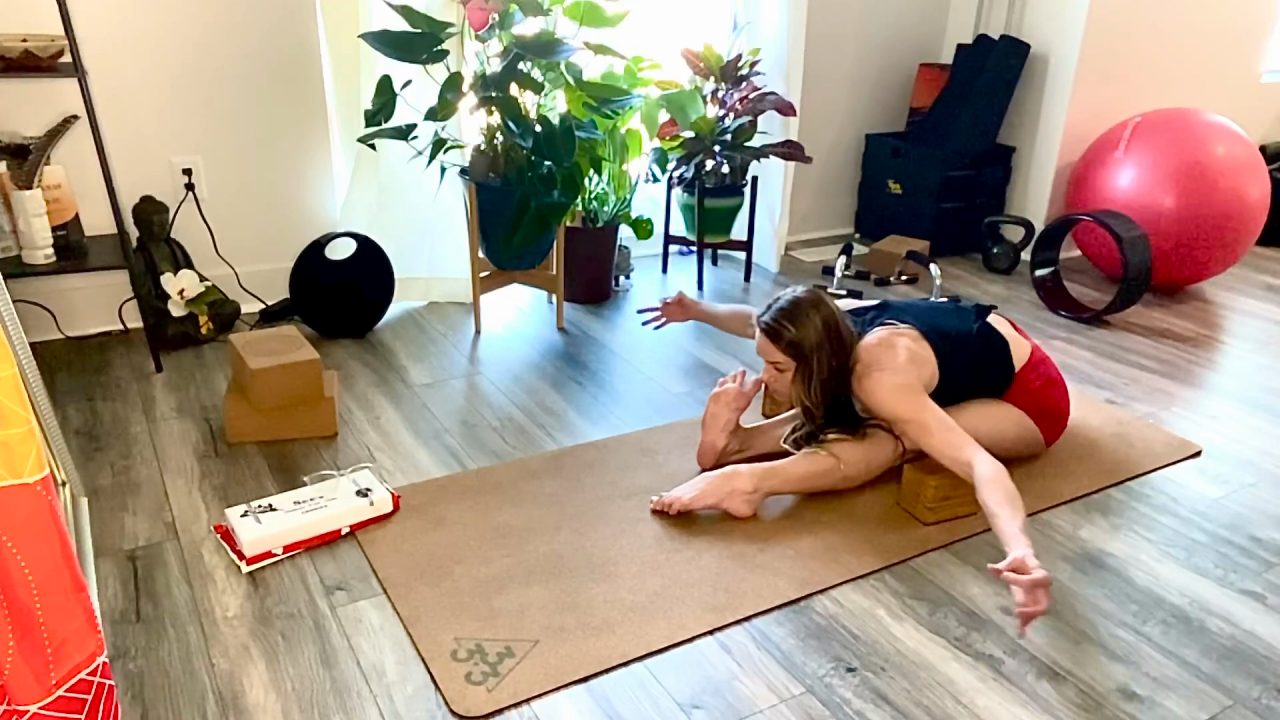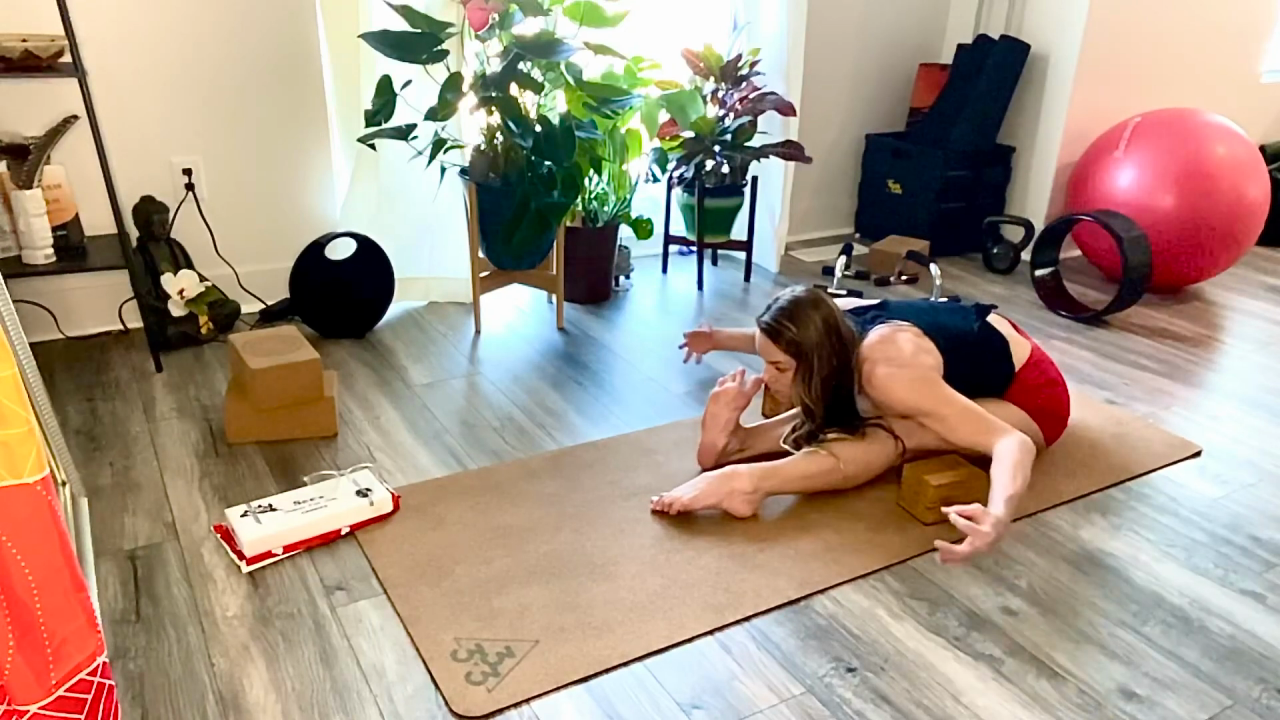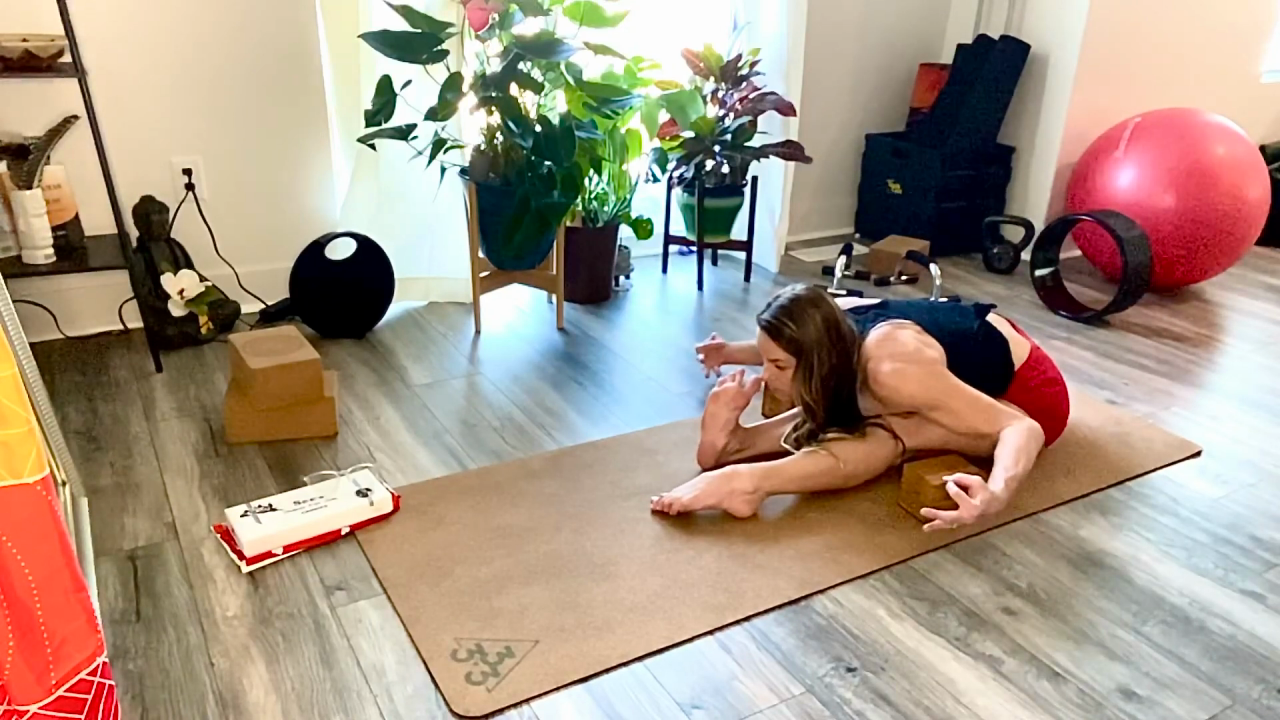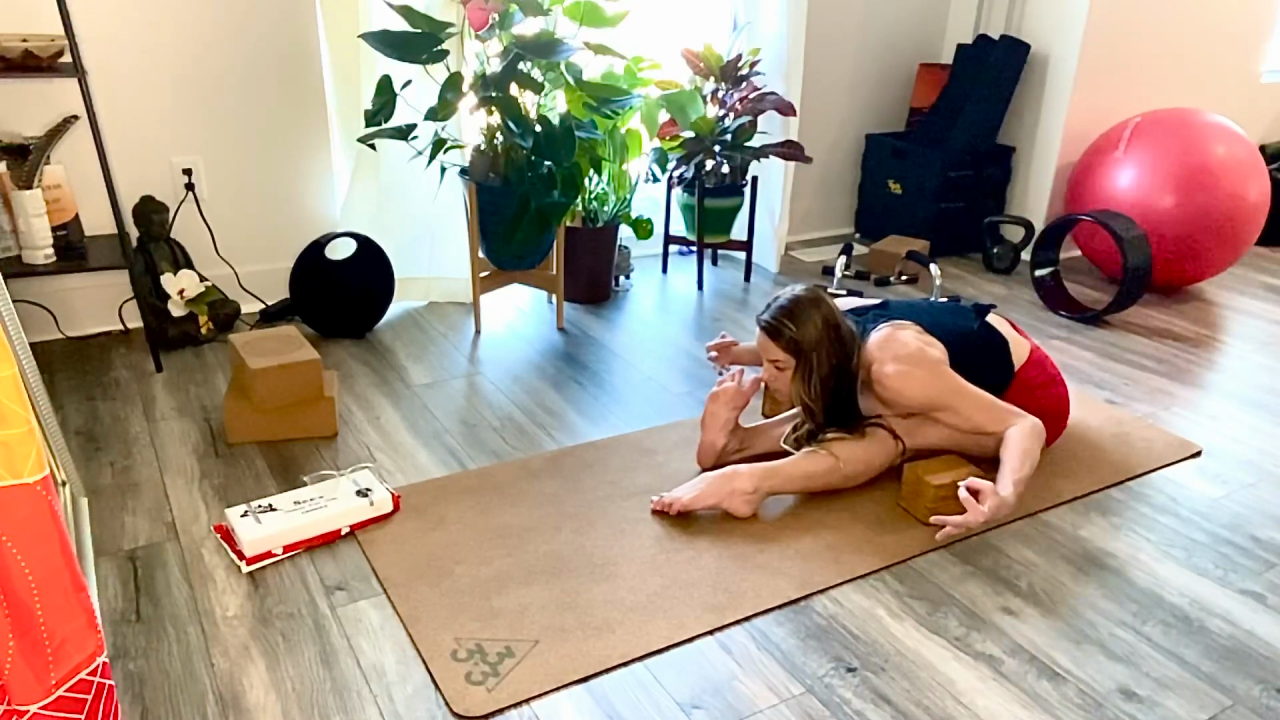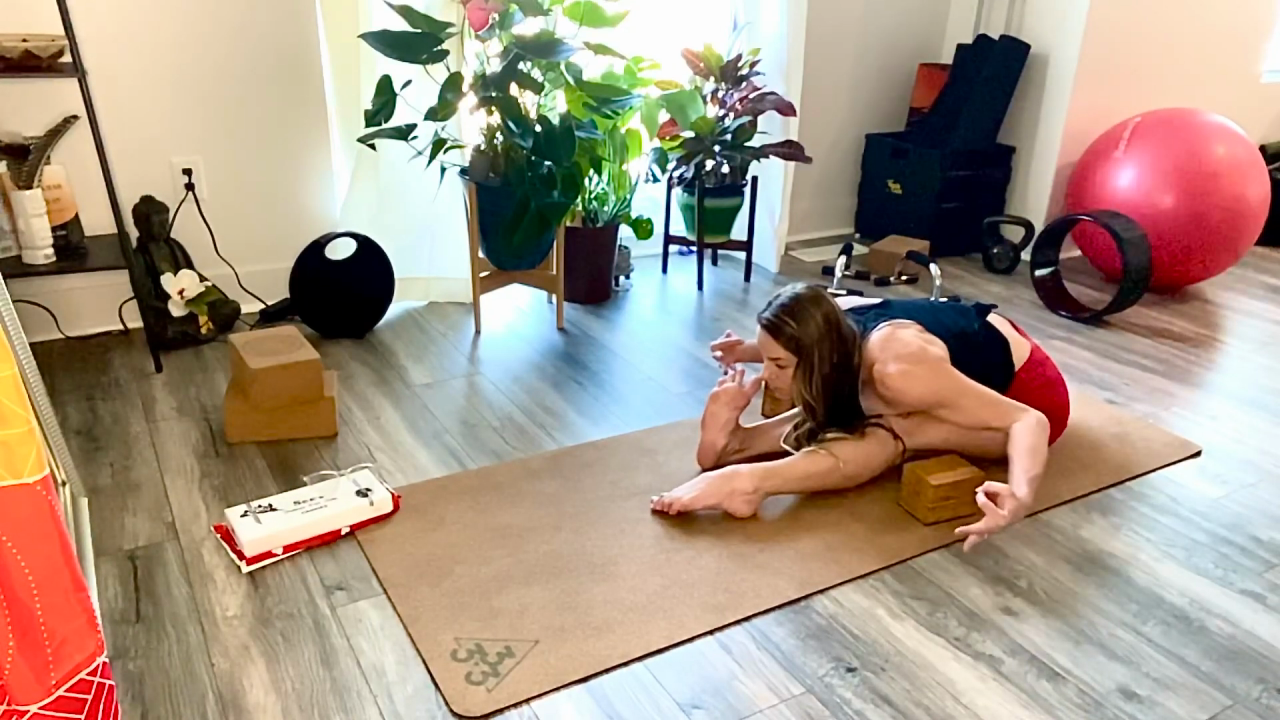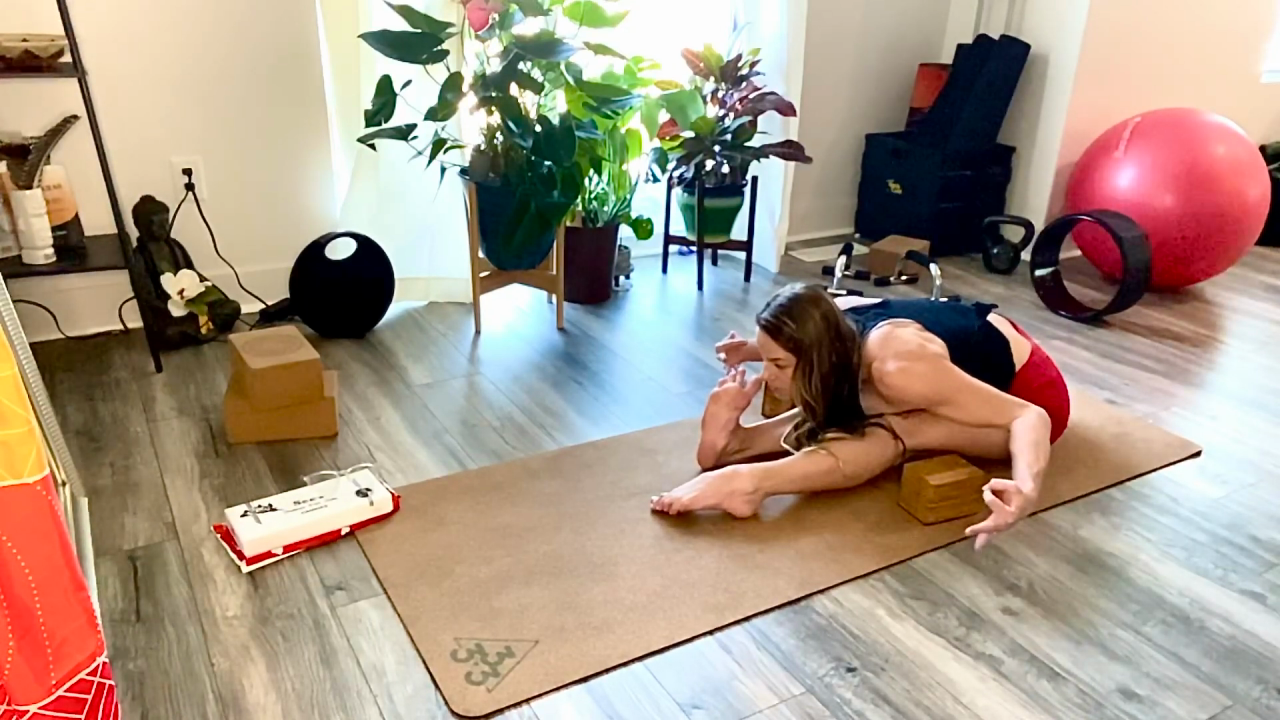
dt=0.7s
person 1, frame 1
left shoulder: (877, 377)
right shoulder: (830, 326)
left elbow: (981, 464)
right elbow: (758, 323)
left wrist: (1020, 552)
right wrist: (697, 311)
left hip: (1030, 396)
left knee: (894, 439)
person 1, frame 2
left shoulder: (885, 374)
right shoulder: (834, 326)
left elbow: (1013, 442)
right elbow: (785, 339)
left wrist: (997, 517)
right wrist: (719, 340)
left hip: (1029, 397)
left knee: (896, 436)
person 1, frame 3
left shoulder: (890, 371)
right shoulder: (835, 323)
left elbow: (1022, 429)
left wrist: (994, 495)
right wrist: (734, 353)
left hip: (1029, 395)
left knee: (895, 433)
person 1, frame 4
left shoulder: (892, 371)
right shoulder: (833, 326)
left elbow: (1025, 426)
right elbow: (793, 350)
left wrist: (1004, 497)
right wrist: (742, 354)
left hip: (1030, 395)
left knee: (892, 434)
person 1, frame 5
left shoulder: (895, 370)
right shoulder: (835, 325)
left elbow: (1028, 420)
left wrist: (1019, 495)
right wrist: (750, 352)
left hip: (1029, 393)
left knee: (892, 433)
person 1, frame 6
left shoulder: (895, 369)
right shoulder: (835, 323)
left elbow: (1028, 415)
left wrist: (1026, 490)
right wrist: (754, 351)
left hip: (1031, 391)
left knee: (896, 432)
